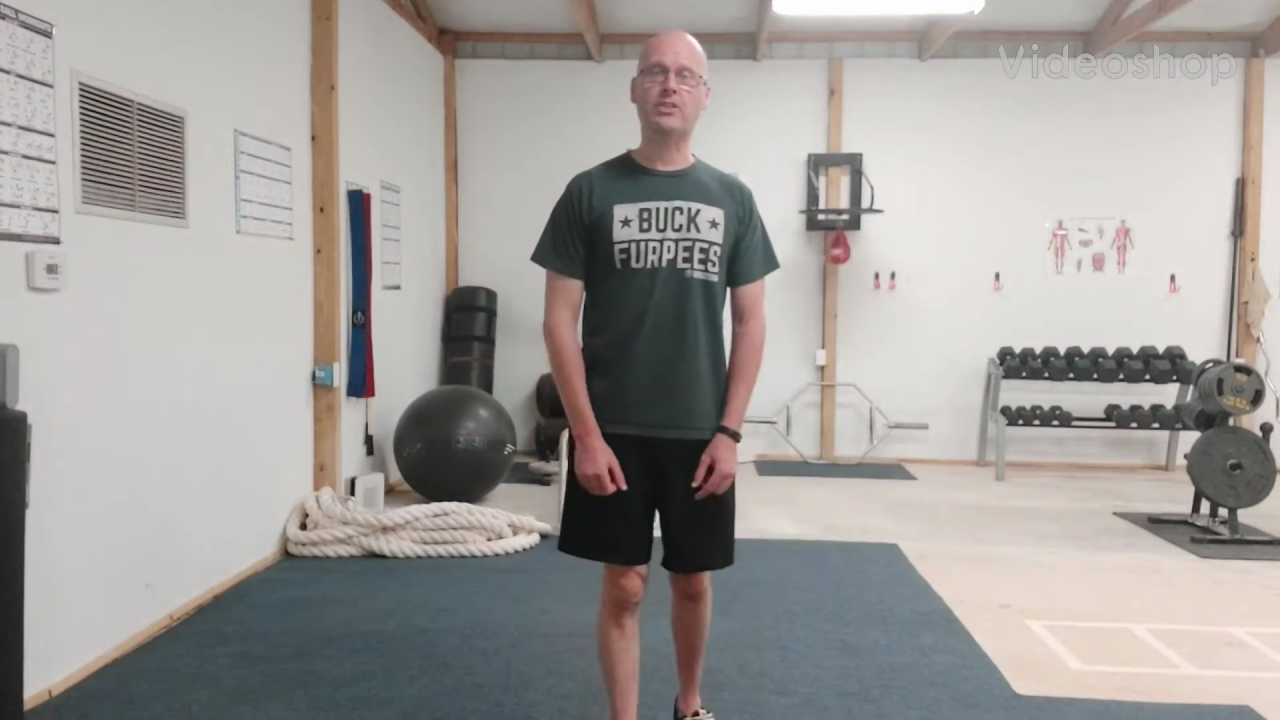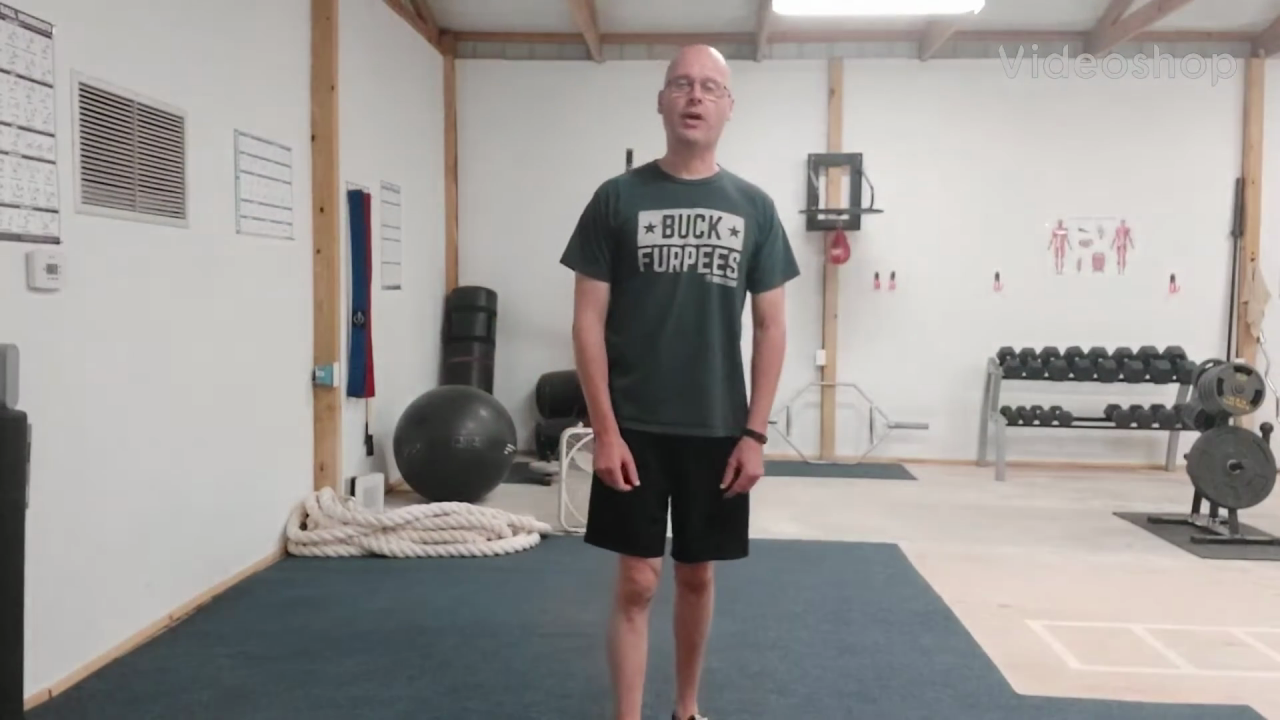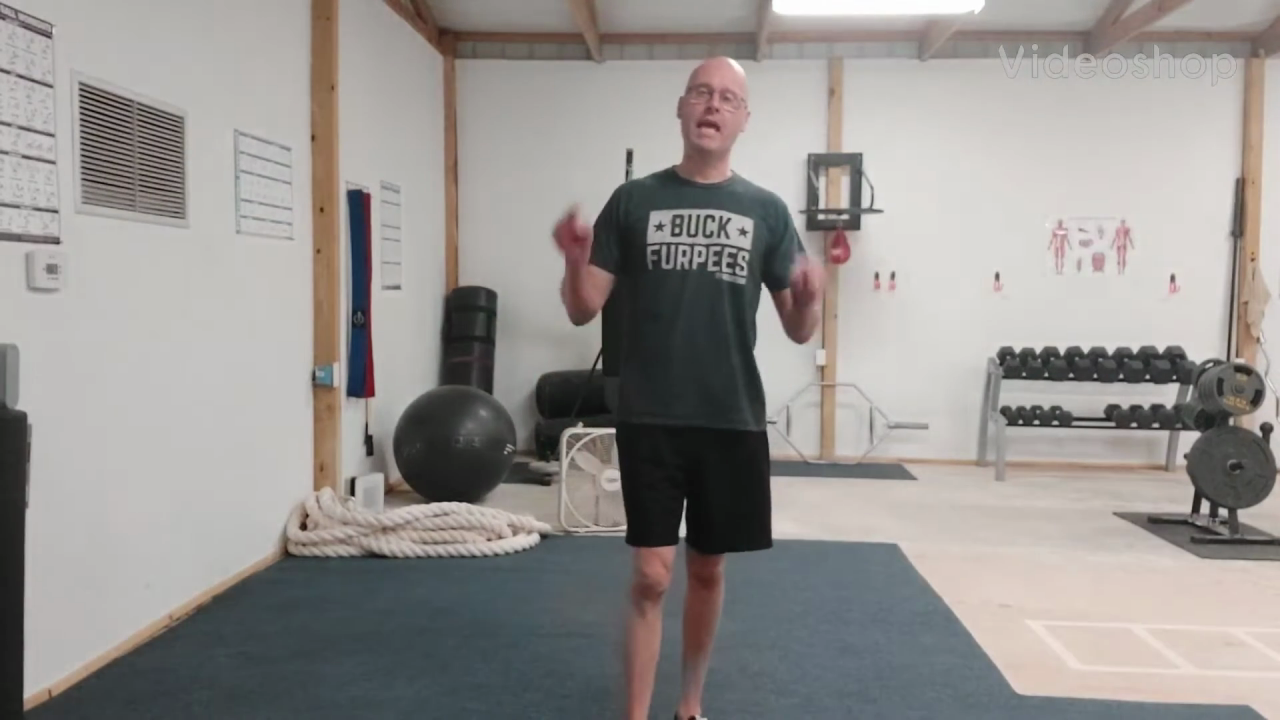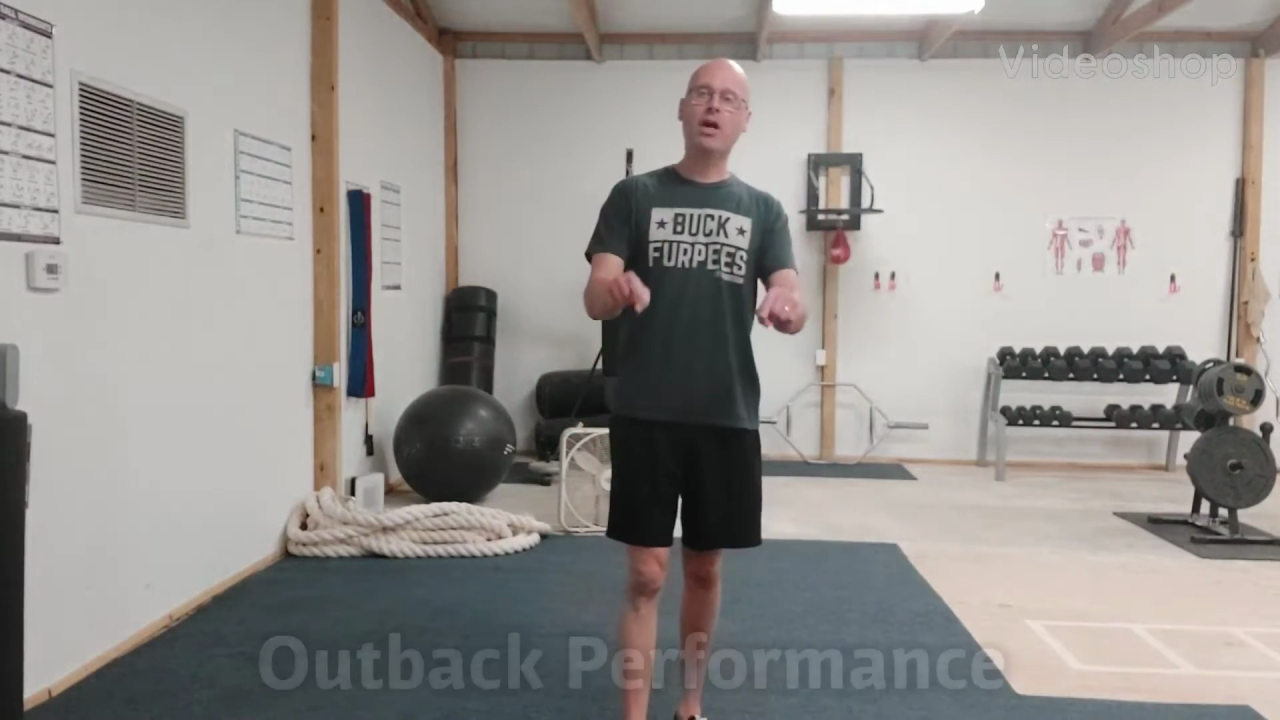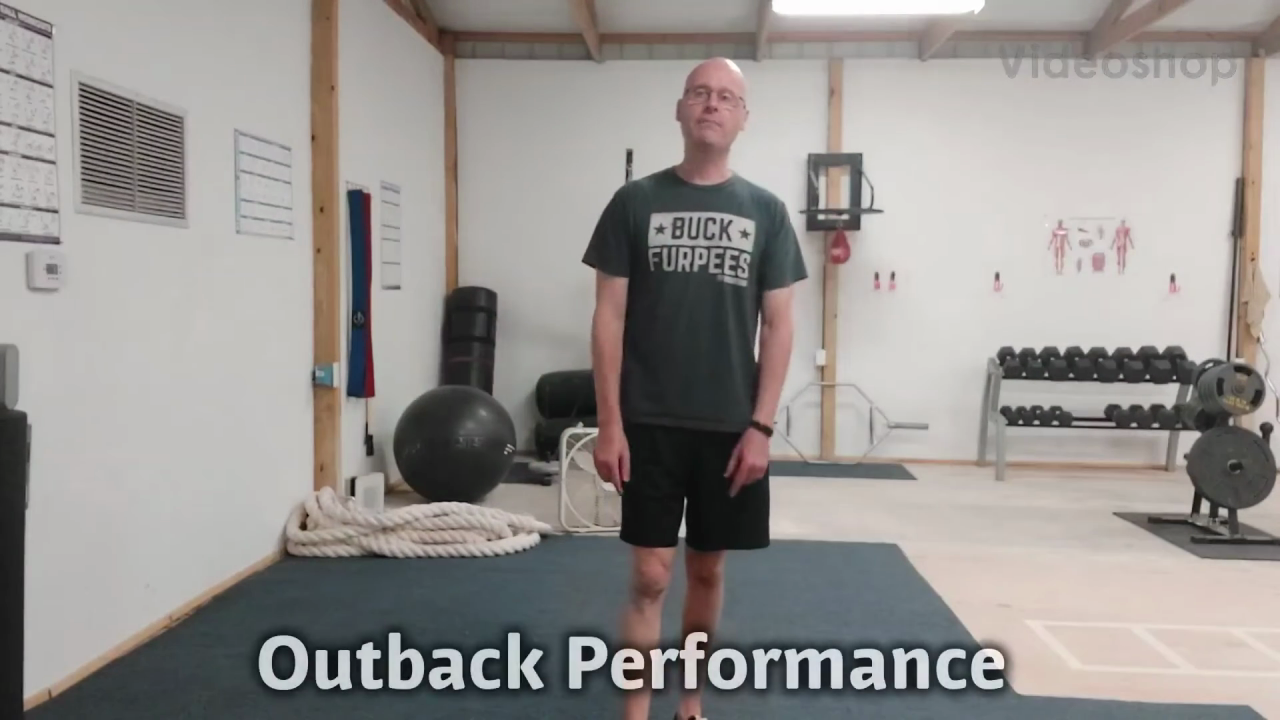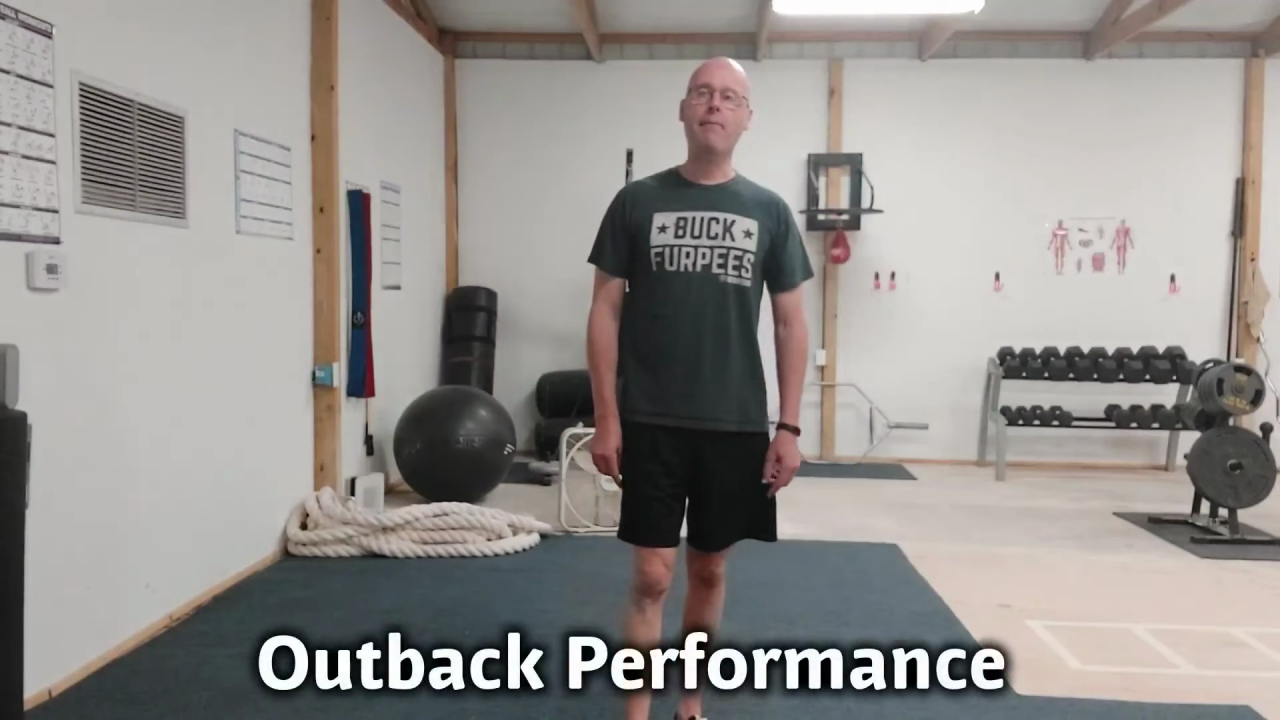
dt=0.5s
person 1, frame 1
left shoulder: (733, 198)
right shoulder: (590, 192)
left elbow: (750, 322)
right elbow: (561, 320)
left wrist: (729, 431)
right wrist: (586, 434)
left hip: (700, 432)
right hip: (614, 432)
left knee: (692, 580)
right knee: (623, 587)
person 1, frame 2
left shoulder: (753, 206)
right shoulder: (617, 198)
left elbow: (771, 326)
right elbow: (589, 320)
left wrist: (754, 433)
right wrist: (605, 430)
left hip: (716, 430)
right hip: (635, 428)
left knee: (697, 575)
right knee: (637, 581)
person 1, frame 3
left shoulder: (765, 208)
right shoulder: (633, 199)
left elbow: (798, 326)
right elbow: (584, 306)
left wrist: (808, 295)
right wrist: (577, 256)
left hip: (732, 421)
right hip: (650, 419)
left knee: (708, 570)
right knee: (652, 575)
person 1, frame 4
left shoulder: (763, 210)
right shoulder: (634, 195)
left elbow: (793, 309)
right elbow: (594, 301)
left wrist: (785, 307)
right wrist: (619, 288)
left hip: (728, 419)
right hip: (645, 416)
left knee: (704, 568)
right knee: (646, 574)
person 1, frame 5
left shoulder: (765, 210)
right shoulder: (634, 201)
left elbow: (777, 325)
right elbow: (609, 316)
left wrist: (761, 426)
right wrist: (609, 422)
left hip: (730, 425)
right hip: (650, 423)
left knee: (708, 569)
right knee: (650, 575)
person 1, frame 6
left shoulder: (768, 211)
right shoulder: (637, 201)
left elbow: (790, 323)
right elbow: (605, 313)
left wrist: (788, 427)
right wrist: (606, 418)
left hip: (735, 424)
right hip: (651, 423)
left knee: (708, 569)
right knee: (651, 575)
